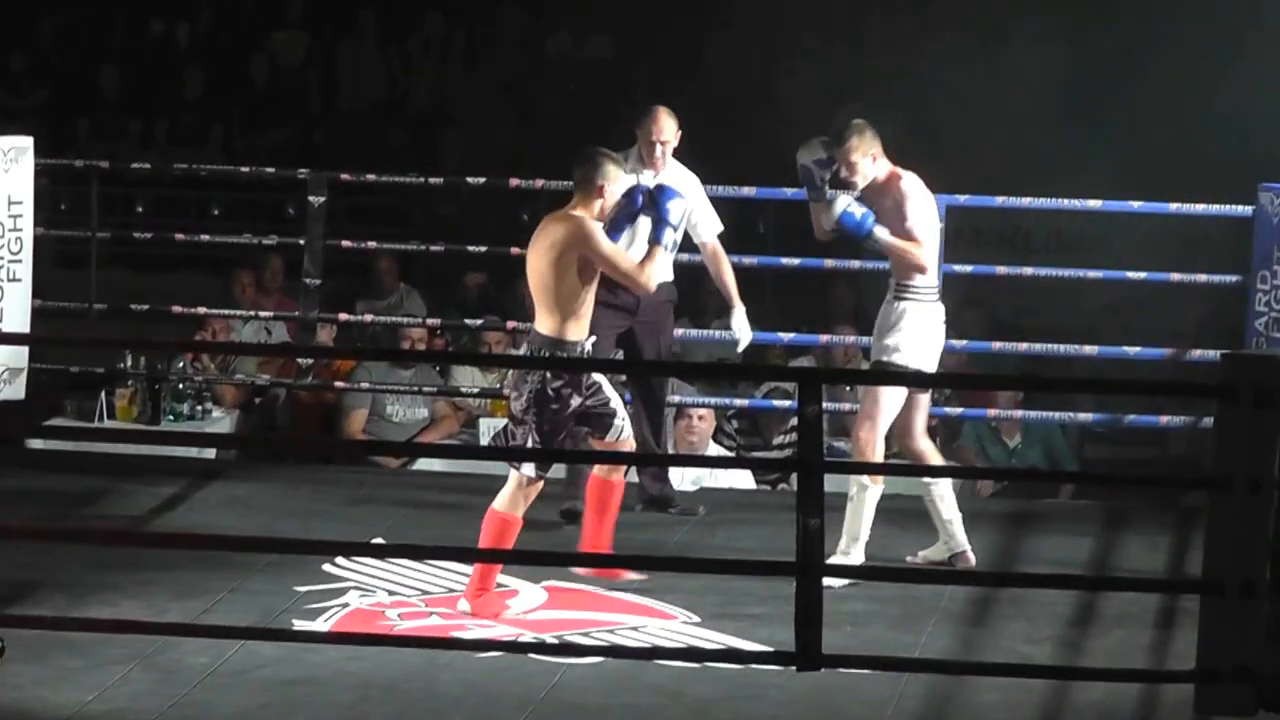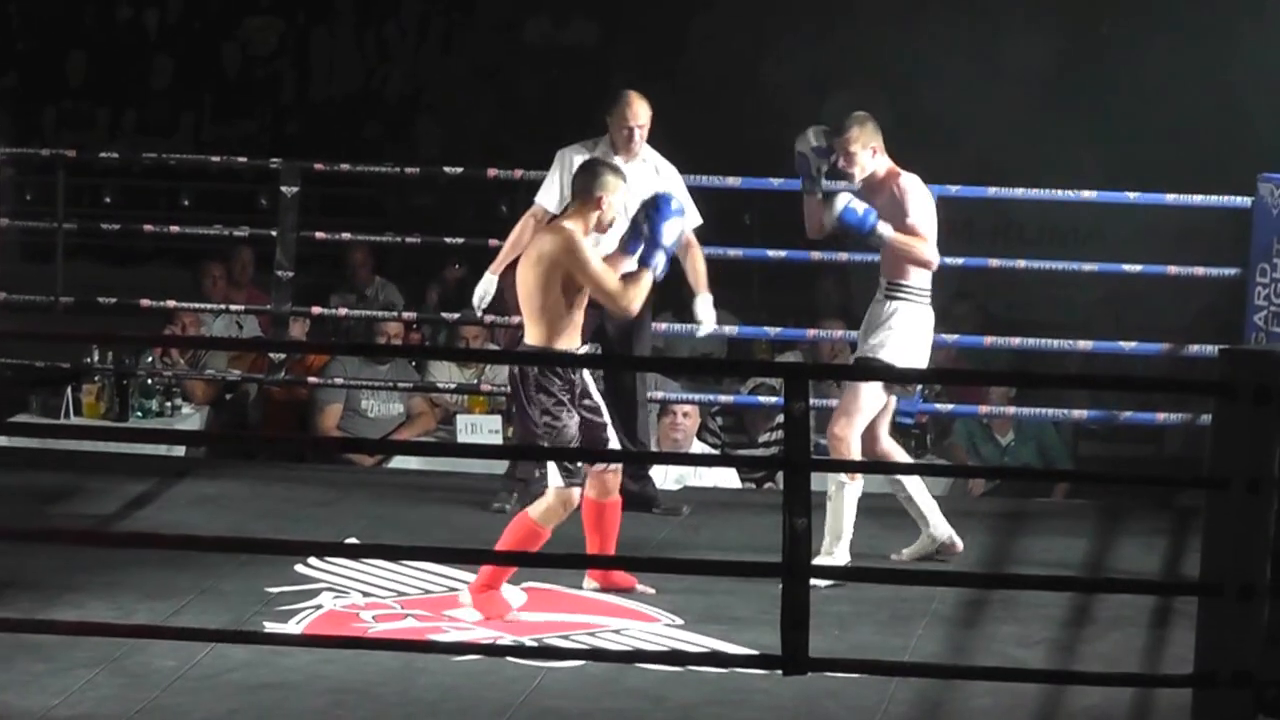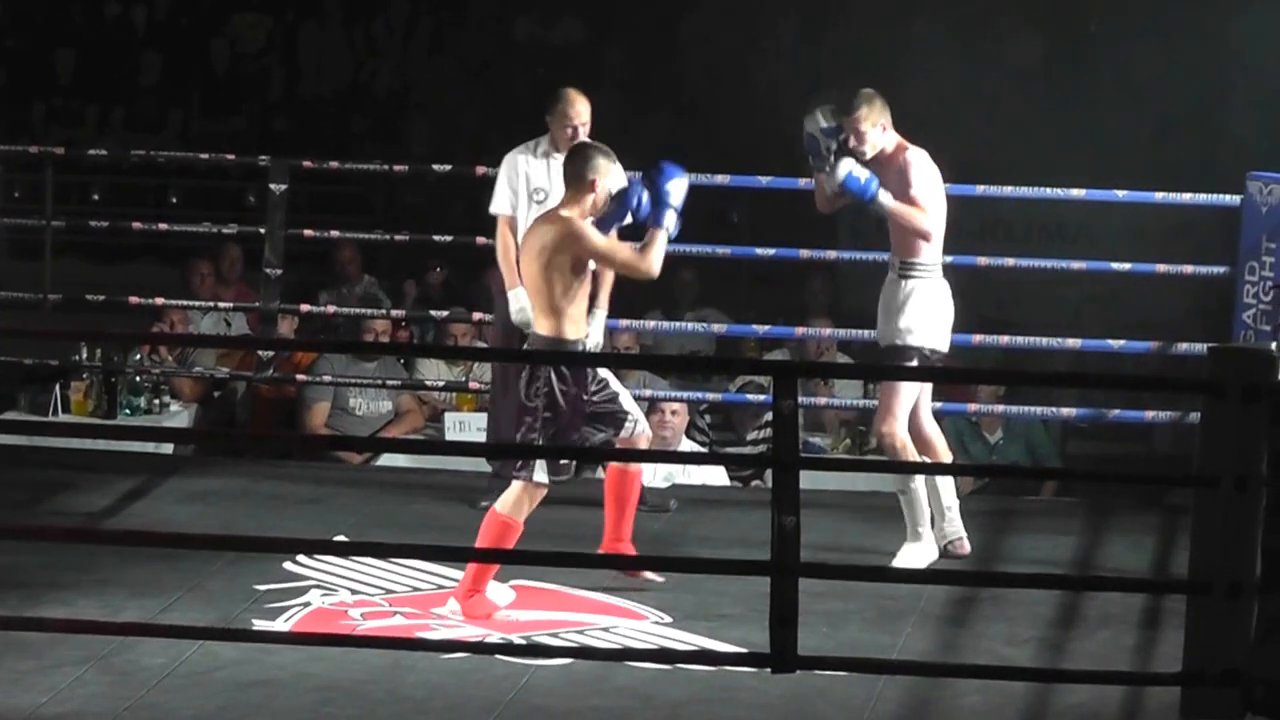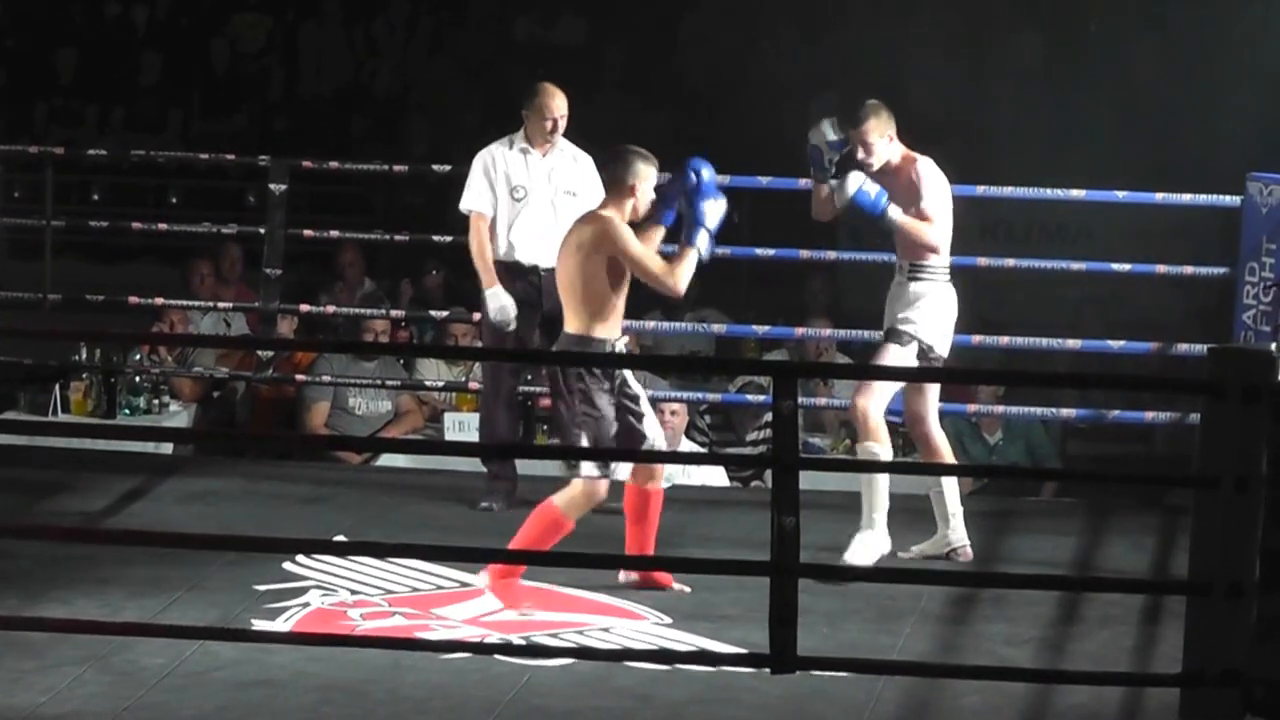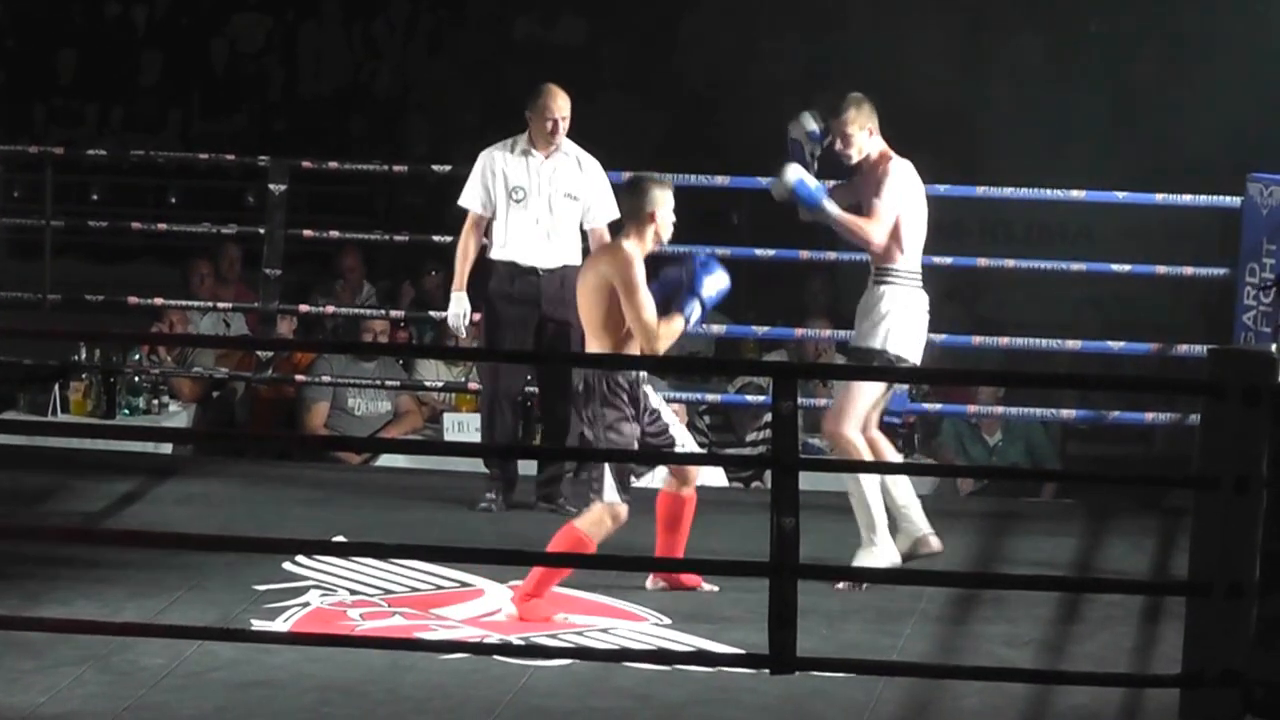
dt=0.3s
person 1, frame 1
left shoulder: (906, 189)
right shoulder: (874, 194)
left elbow: (924, 260)
right elbow: (825, 231)
left wrist: (870, 230)
right wrist: (815, 186)
left hip: (914, 315)
right hip: (902, 311)
left knee: (867, 436)
right knee: (910, 437)
right ankle: (955, 543)
person 1, frame 2
left shoulder: (905, 186)
right shoulder: (870, 189)
left elbow: (929, 255)
right elbow: (815, 230)
left wrist: (873, 226)
right wrist: (810, 179)
left hip: (904, 318)
right hip: (885, 312)
left knee: (842, 432)
right knee: (872, 437)
right ankle: (937, 530)
person 1, frame 3
left shoulder: (912, 161)
right shoulder: (879, 165)
left elbow: (927, 229)
right elbow: (826, 203)
left wrist: (875, 195)
right wrist: (820, 156)
left hip: (920, 294)
right hip: (902, 291)
left knee: (889, 427)
right knee: (917, 419)
person 1, frame 4
left shoulder: (921, 172)
right shoulder: (876, 174)
left elbow: (935, 241)
right elbow: (822, 212)
left wrist: (881, 207)
right wrist: (822, 165)
left hip: (926, 299)
right hip: (906, 295)
left knee: (865, 406)
right knee: (922, 422)
person 1, frame 5
left shoulder: (894, 171)
right shoulder: (864, 176)
left elbow: (874, 237)
right elbow: (808, 211)
left wrist: (817, 200)
right wrist: (799, 182)
left hip: (895, 305)
right hip: (883, 304)
left knee: (840, 427)
right knee: (864, 429)
right ankle: (916, 530)
person 2, frame 1
left shoulder: (560, 225)
right shoulder: (579, 230)
right elbow: (642, 282)
left wrist: (622, 218)
right wrist: (666, 229)
left hip: (571, 358)
right hip: (552, 363)
left knee: (621, 443)
right knee: (527, 479)
left ankle: (595, 553)
right ankle: (477, 592)
person 2, frame 2
left shoulder: (561, 237)
right shoulder: (566, 241)
left elbow: (599, 286)
right elbow: (626, 304)
left wrist: (638, 235)
right wrist: (659, 248)
left hip: (569, 371)
right hip: (546, 377)
left knee: (607, 469)
right knee: (565, 493)
left ankle: (602, 570)
right ankle: (484, 588)
person 2, frame 3
left shoulder: (555, 225)
right shoulder: (569, 230)
right elbow: (645, 267)
left wrist: (620, 211)
right wrist: (665, 211)
left hip: (576, 359)
right hip: (555, 365)
left knee: (635, 434)
right knee: (531, 485)
left ankle: (617, 546)
right ankle: (469, 592)
person 2, frame 4
left shoulder: (601, 227)
right shoulder: (607, 228)
left elbow: (637, 253)
right elbow: (674, 283)
left wrist: (673, 203)
right wrist: (703, 226)
left hip: (606, 361)
right hip: (585, 365)
left knee: (650, 458)
right knee: (591, 486)
left ankle: (640, 565)
right ankle: (504, 574)
person 2, frame 5
left shoulder: (617, 256)
right shoulder: (624, 260)
right elbow: (654, 341)
left wrist: (674, 288)
right wrist: (696, 300)
left hip: (628, 385)
right hip: (606, 389)
left knee: (686, 468)
right knee: (609, 512)
left ankle: (668, 569)
right ankle: (530, 593)
person 3, frame 1
left shoulder: (686, 182)
left elbow: (712, 249)
left wrist: (737, 307)
left hip: (656, 297)
right hip: (607, 292)
left knee: (652, 394)
left ankle: (655, 487)
right ankle: (576, 491)
person 3, frame 2
left shoulder: (663, 174)
right shoulder: (574, 159)
left elbow: (686, 241)
right elbow: (535, 220)
left wrist: (702, 296)
right wrist: (493, 274)
left knee: (629, 391)
left ankle: (636, 486)
person 3, frame 3
left shoulder: (606, 169)
right shoulder: (519, 162)
right elbow: (505, 232)
left wrist: (599, 311)
right wrist: (515, 291)
right hip: (524, 283)
right knee: (509, 383)
right ankle: (503, 480)
person 3, frame 4
left shoulder: (580, 162)
right shoulder: (493, 159)
right elbow: (479, 228)
right wrist: (492, 288)
right hip: (511, 278)
right knee: (501, 383)
right ankle: (500, 482)
person 3, frame 5
left shoulder: (586, 167)
right shoulder: (495, 159)
left elbow: (600, 238)
right elbow: (474, 227)
right wrist: (458, 290)
left hip: (564, 283)
right hip: (509, 279)
left knee: (561, 389)
right knee: (501, 385)
left ankle: (551, 487)
right ankle: (500, 482)
